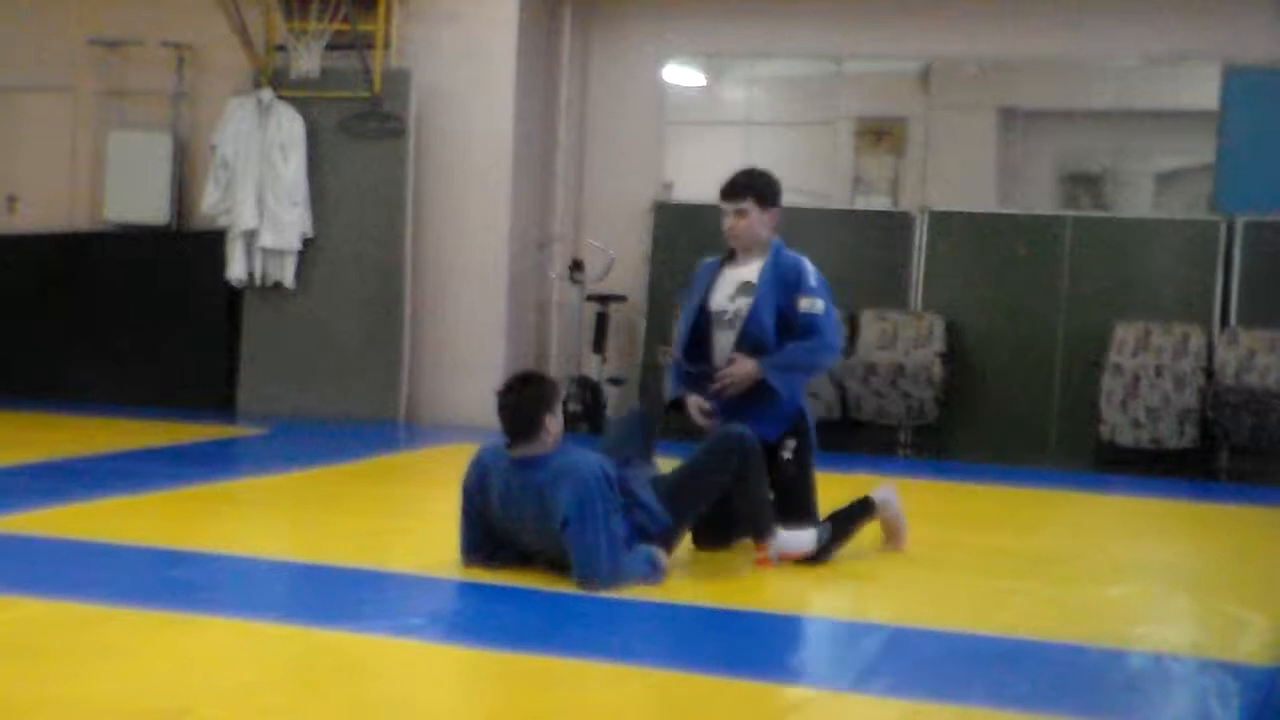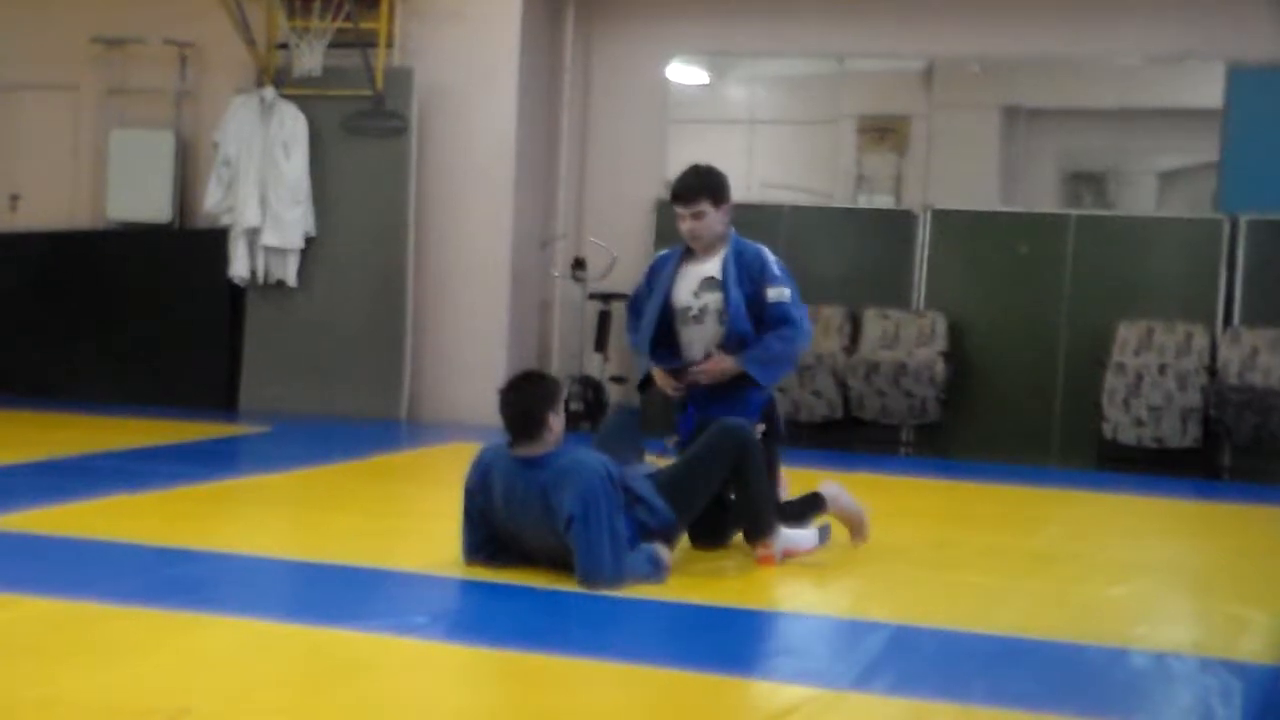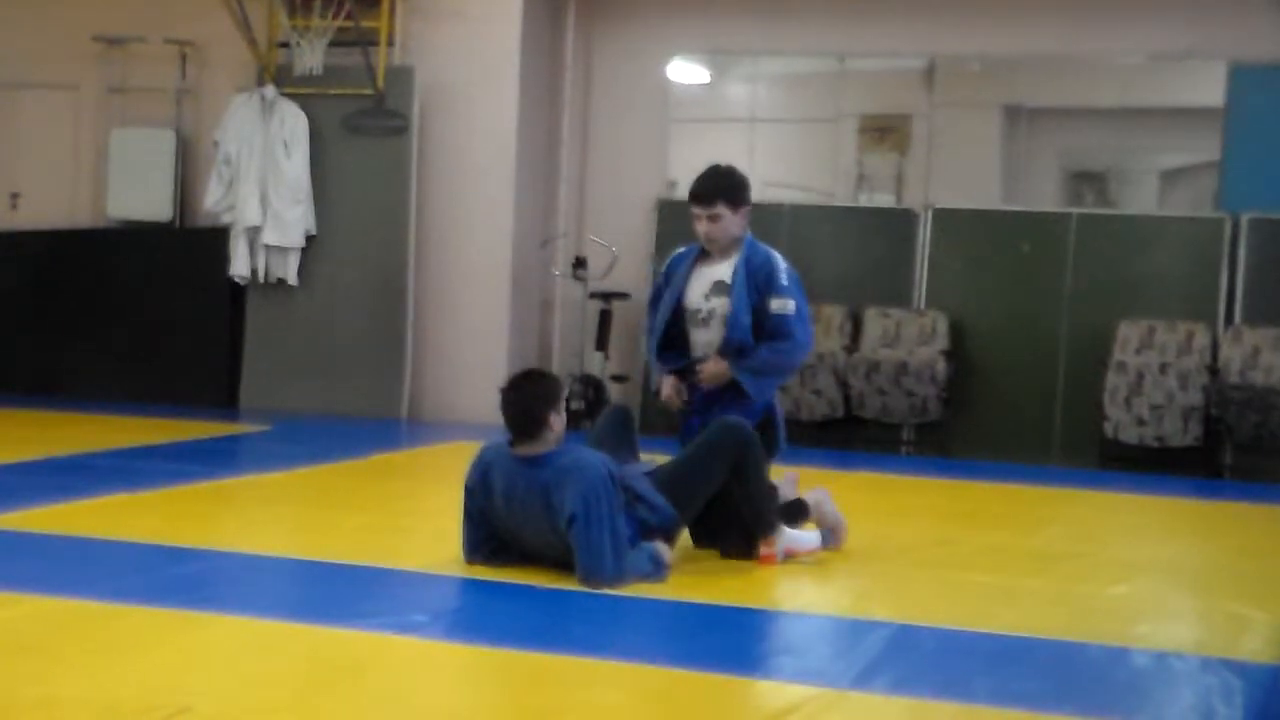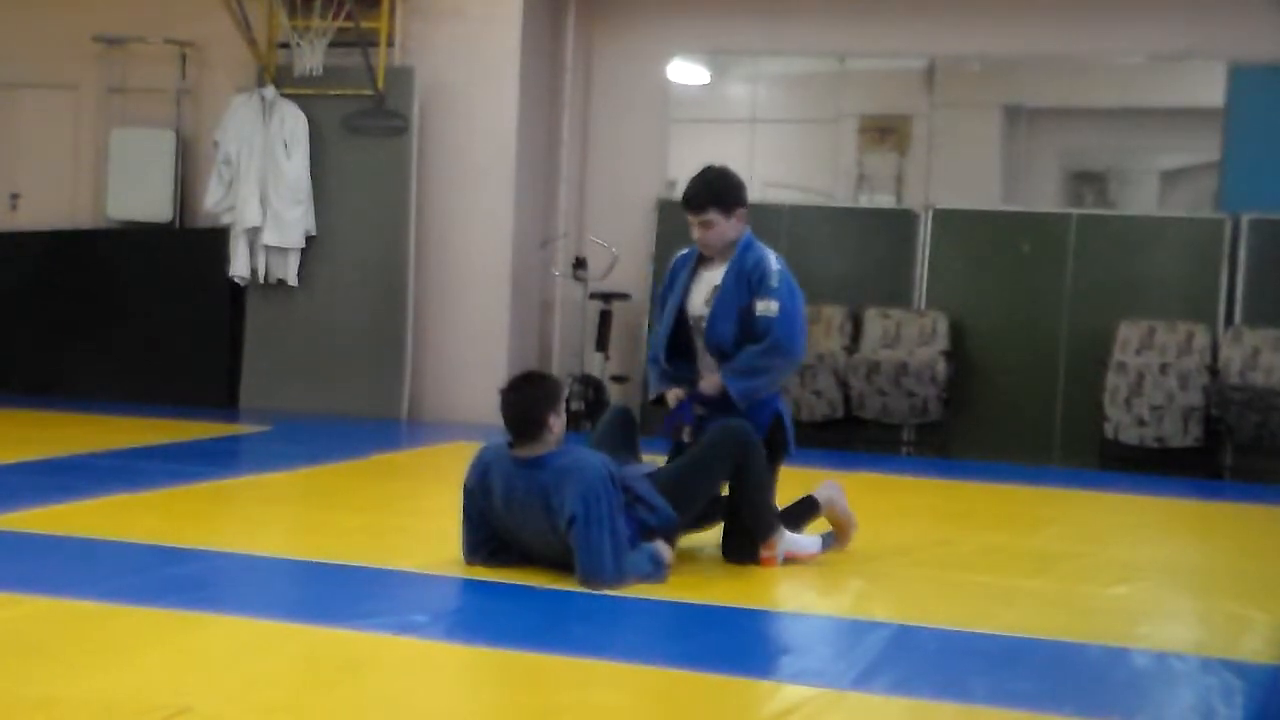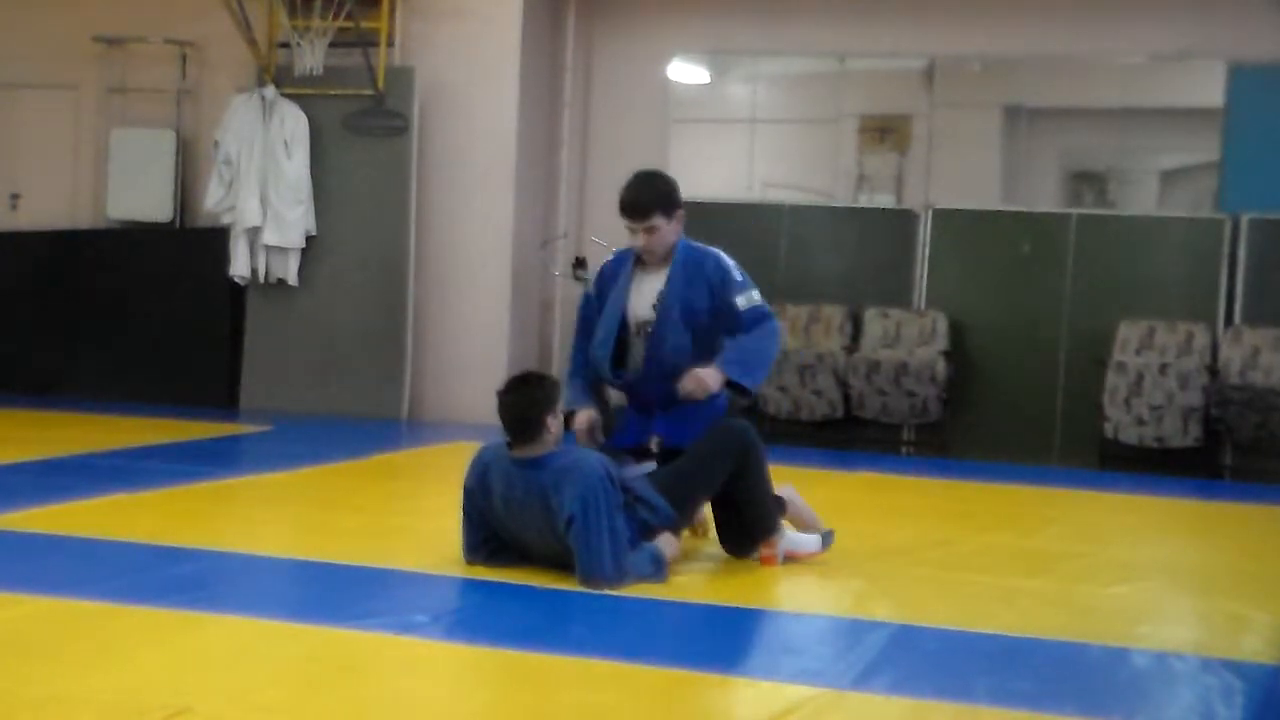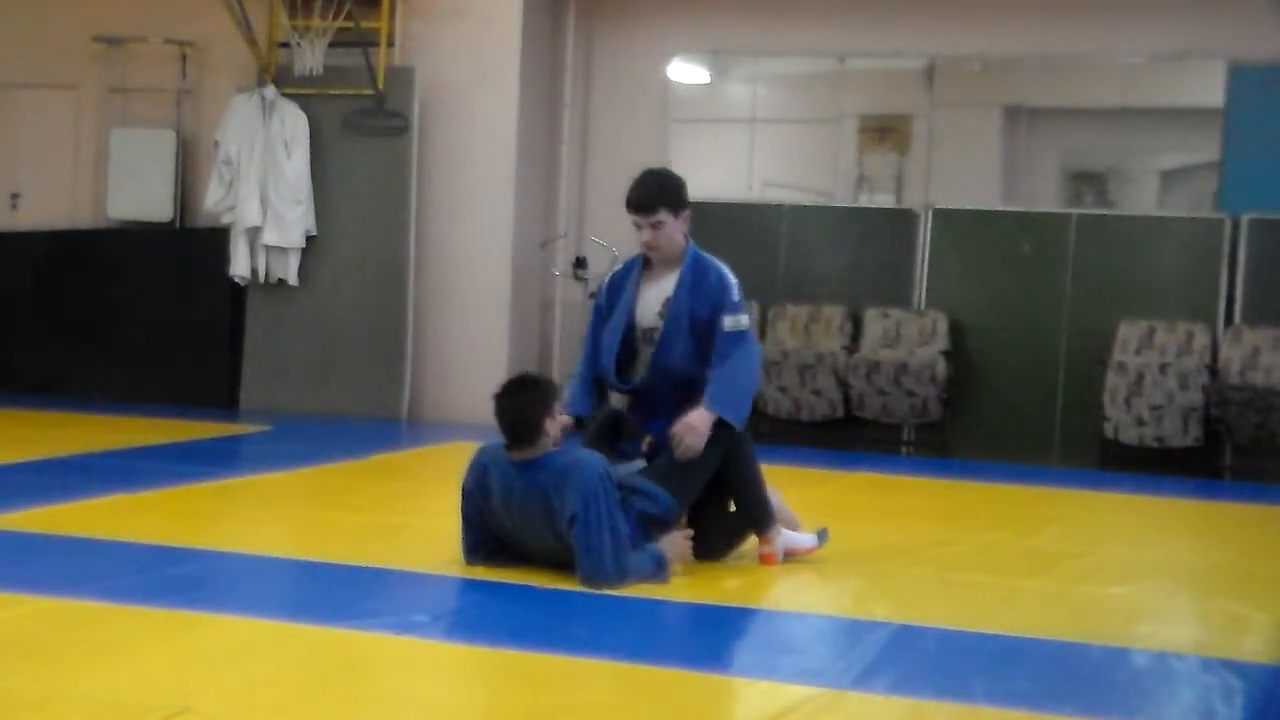
dt=0.5s
person 1, frame 1
left shoulder: (484, 464)
right shoulder: (578, 475)
left elbow: (478, 552)
right elbow: (600, 572)
left wrist: (539, 549)
right wrist: (651, 561)
right hip: (640, 527)
left knee: (637, 421)
right knee: (737, 442)
right ankle: (770, 541)
person 1, frame 2
left shoulder: (485, 465)
right shoulder: (580, 475)
left elbow: (478, 552)
right elbow: (602, 572)
left wrist: (538, 549)
right wrist: (652, 561)
right hip: (644, 526)
right knee: (734, 434)
right ankle: (770, 539)
person 1, frame 3
left shoulder: (486, 463)
right shoulder: (584, 473)
left elbow: (479, 551)
right elbow: (604, 571)
left wrist: (544, 546)
right wrist: (655, 558)
left hip: (588, 511)
right hip: (642, 523)
left knee: (618, 414)
right knee: (734, 434)
right ankle: (773, 538)
person 1, frame 4
left shoulder: (485, 465)
right shoulder: (584, 474)
left elbow: (479, 552)
right elbow: (603, 572)
left wrist: (541, 548)
right wrist: (655, 558)
left hip: (585, 519)
right hip: (640, 525)
left knee: (620, 417)
right knee: (736, 437)
right ankle: (771, 542)
person 1, frame 5
left shoulder: (485, 464)
right shoulder: (583, 473)
left elbow: (479, 551)
right elbow: (604, 572)
left wrist: (539, 548)
right wrist: (658, 554)
right hip: (638, 530)
right knee: (735, 436)
right ankle: (773, 539)
person 1, frame 6
left shoulder: (484, 464)
right shoulder: (583, 472)
left elbow: (478, 552)
right elbow: (604, 572)
left wrist: (541, 547)
right wrist: (661, 554)
right hip: (635, 527)
right knee: (723, 431)
person 2, frame 1
left shoulder: (795, 271)
right shoulder: (710, 272)
left elbow: (825, 344)
right elbow: (685, 341)
left wrist: (761, 368)
right wrist: (687, 393)
left hip: (777, 420)
right hip: (722, 420)
right knee: (710, 537)
person 2, frame 2
left shoulder: (756, 261)
right shoulder: (664, 266)
left elbow: (793, 330)
right elbow: (637, 320)
left wrist: (737, 364)
right wrist: (653, 367)
left hip: (746, 408)
right hip: (694, 410)
right knee: (705, 535)
left ankle: (825, 501)
person 2, frame 3
left shoulder: (769, 267)
right shoulder: (679, 264)
left elbow: (793, 344)
right elbow: (657, 320)
left wrist: (731, 370)
right wrist: (665, 374)
left hip: (747, 413)
right hip: (696, 411)
person 2, frame 4
left shoulder: (764, 268)
right shoulder: (683, 265)
left elbow: (784, 346)
right elbow: (664, 330)
left wrist: (726, 379)
right wrist: (666, 384)
left hip: (752, 415)
right hip: (700, 413)
left knee: (746, 545)
left ankle: (816, 507)
person 2, frame 5
left shoulder: (712, 268)
right shoulder: (612, 273)
left elbow: (762, 326)
right elbow: (587, 344)
left wrist: (721, 370)
right wrist: (584, 403)
left hip: (692, 421)
right hip: (635, 419)
person 2, frame 6
left shoulder: (714, 279)
right shoulder: (620, 280)
left elbow: (737, 356)
right elbow: (597, 354)
left wrist: (706, 412)
right wrist: (577, 412)
left hip: (694, 424)
right hip: (637, 419)
left knee: (709, 541)
left ankle: (765, 519)
